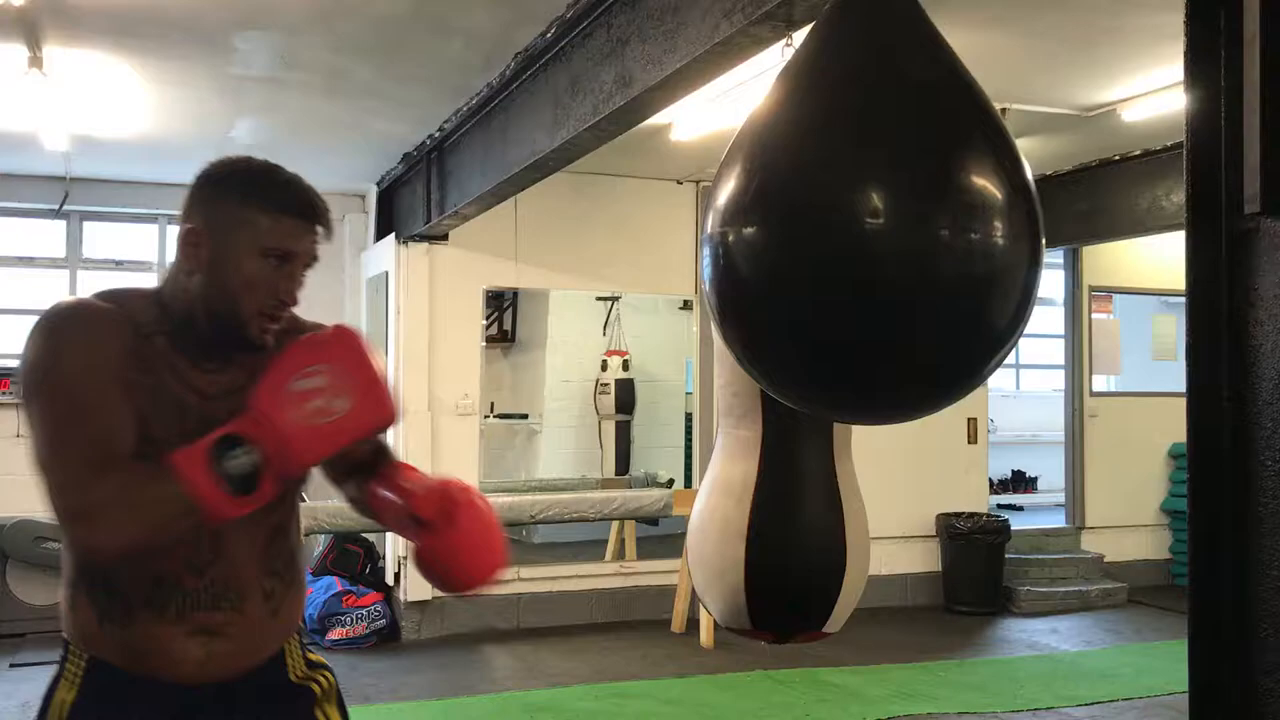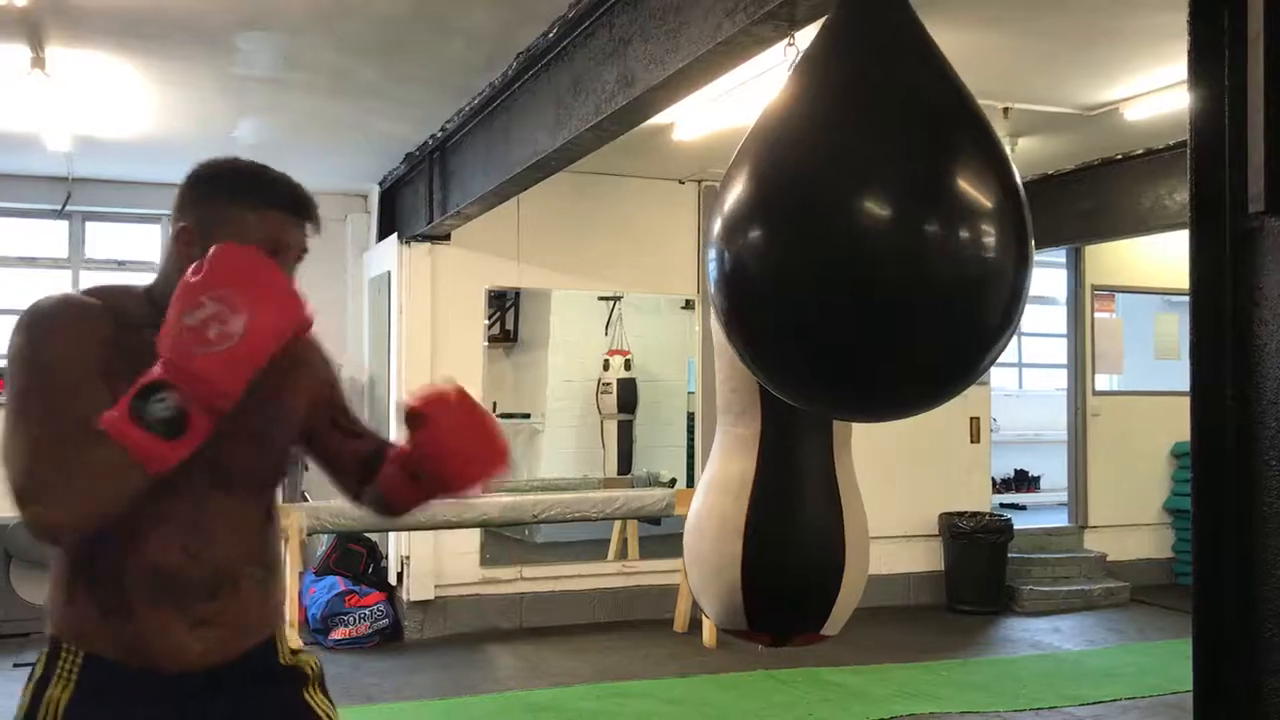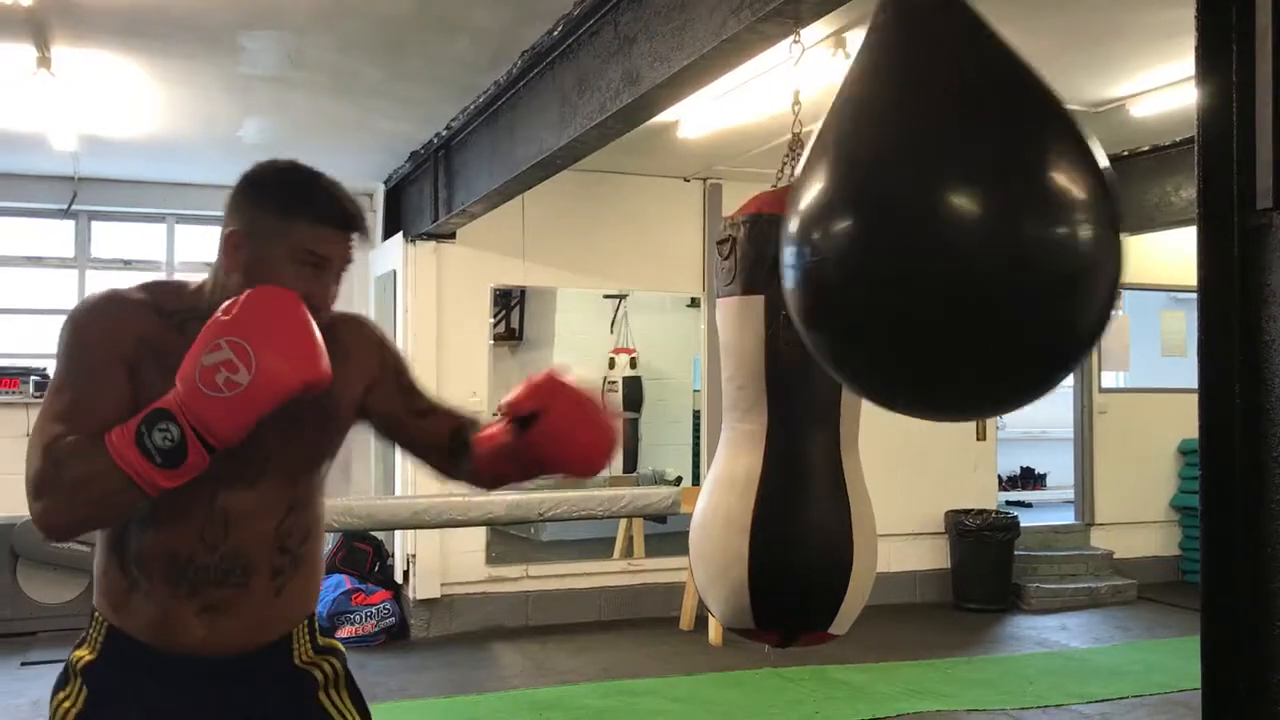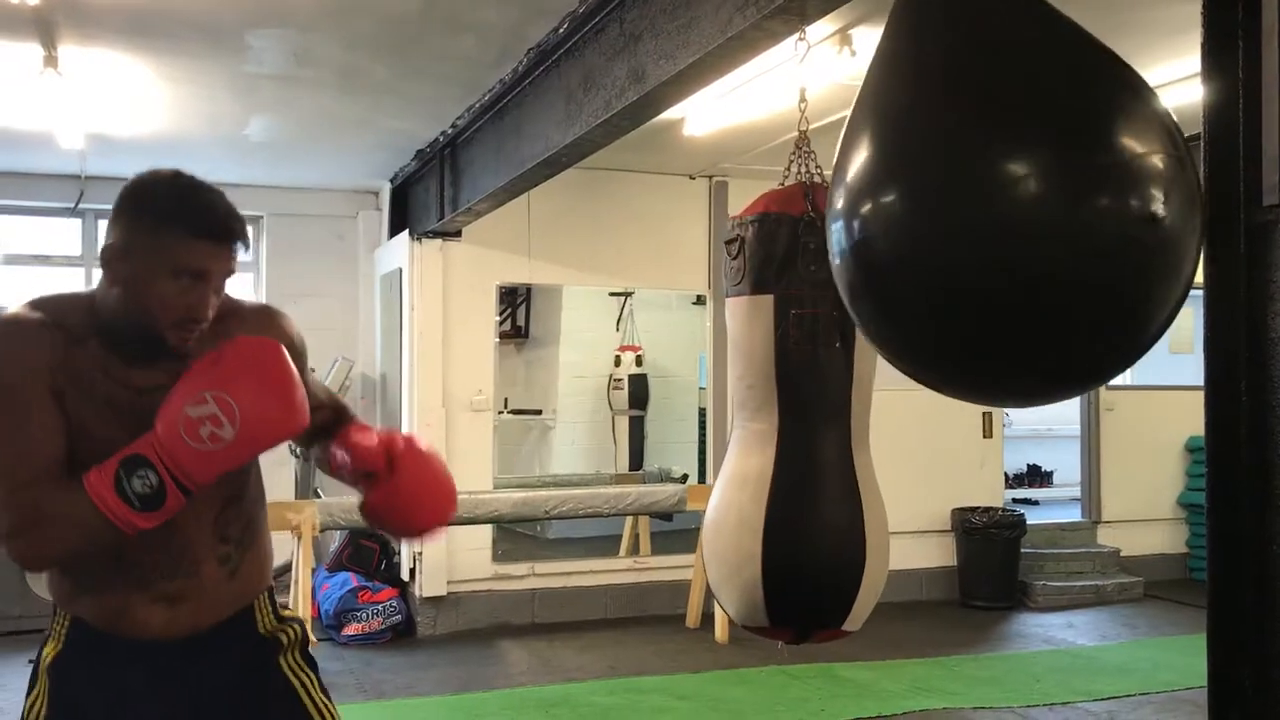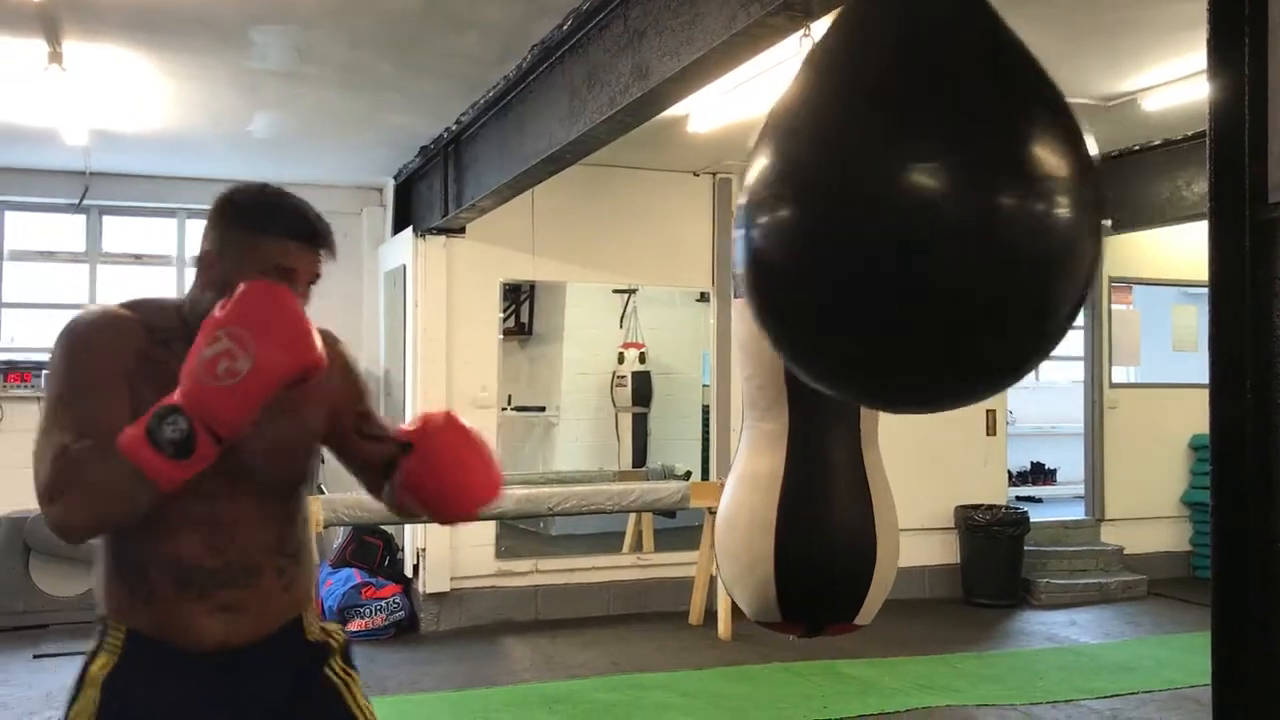
dt=0.3s
person 1, frame 1
left shoulder: (309, 356)
right shoulder: (82, 337)
left elbow: (364, 472)
right elbow: (97, 527)
left wrist: (423, 505)
right wrist: (263, 446)
person 1, frame 2
left shoulder: (290, 355)
right shoulder: (67, 330)
left elbow: (371, 483)
right elbow: (55, 508)
left wrist: (421, 464)
right wrist: (187, 387)
person 1, frame 3
left shoulder: (351, 348)
right shoulder: (116, 325)
left elbow: (457, 448)
right elbow: (55, 507)
left wrist: (528, 432)
right wrist: (188, 418)
person 1, frame 4
left shoulder: (259, 337)
left elbow: (325, 426)
left wrist: (376, 456)
right wrist: (167, 459)
left hip: (243, 648)
right hip: (96, 663)
person 1, frame 5
left shoulder: (318, 362)
right shoulder: (107, 343)
left elbow: (396, 477)
right elbow: (71, 511)
left wrist: (430, 475)
right wrist: (193, 413)
left hip: (286, 658)
right hip: (145, 669)
